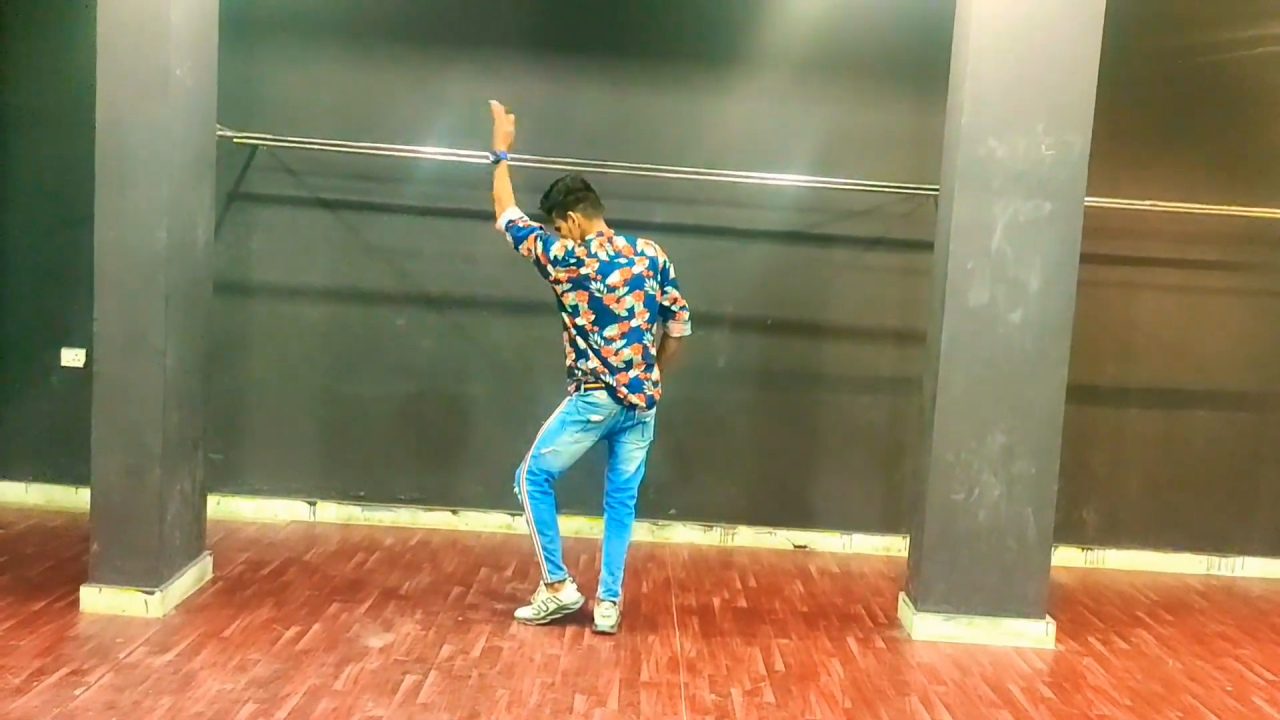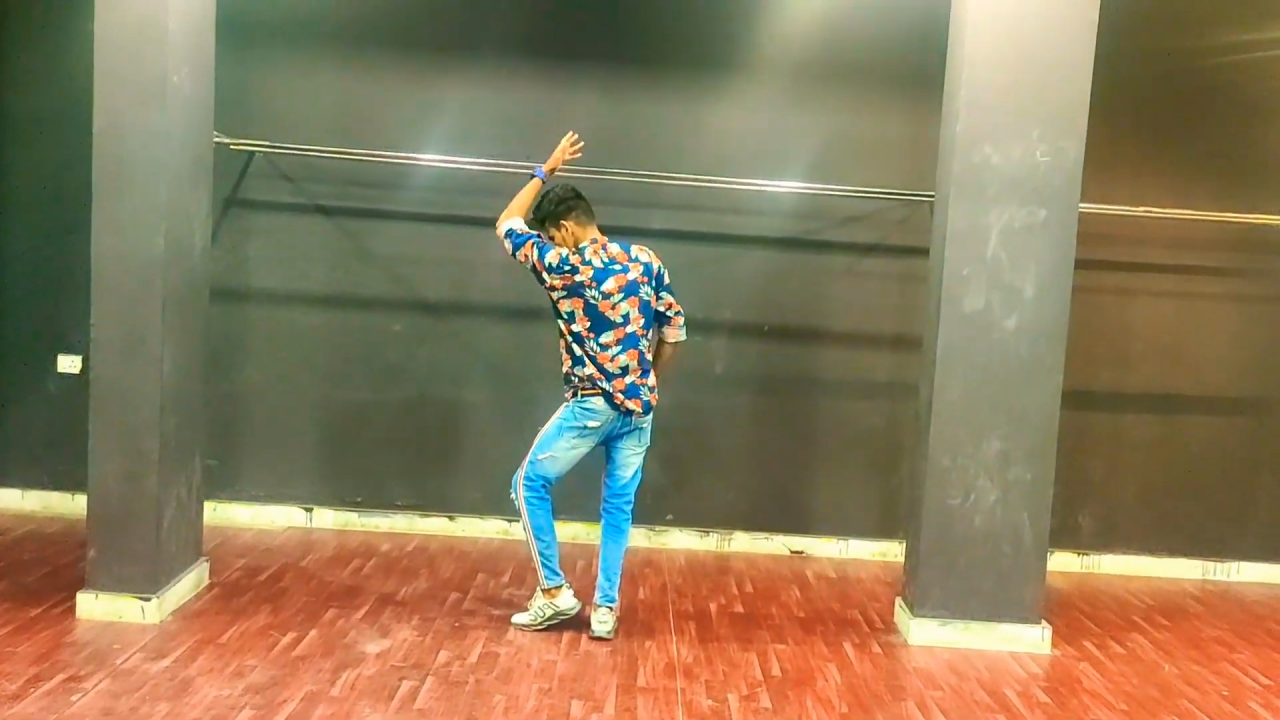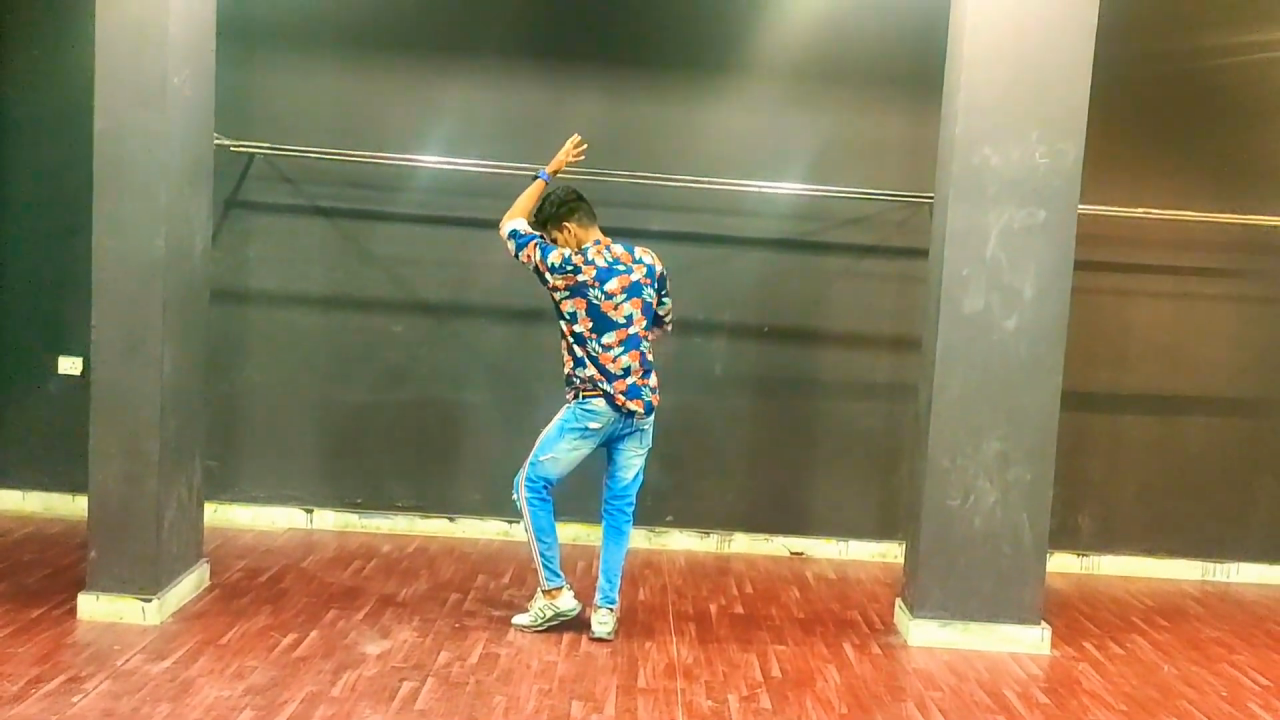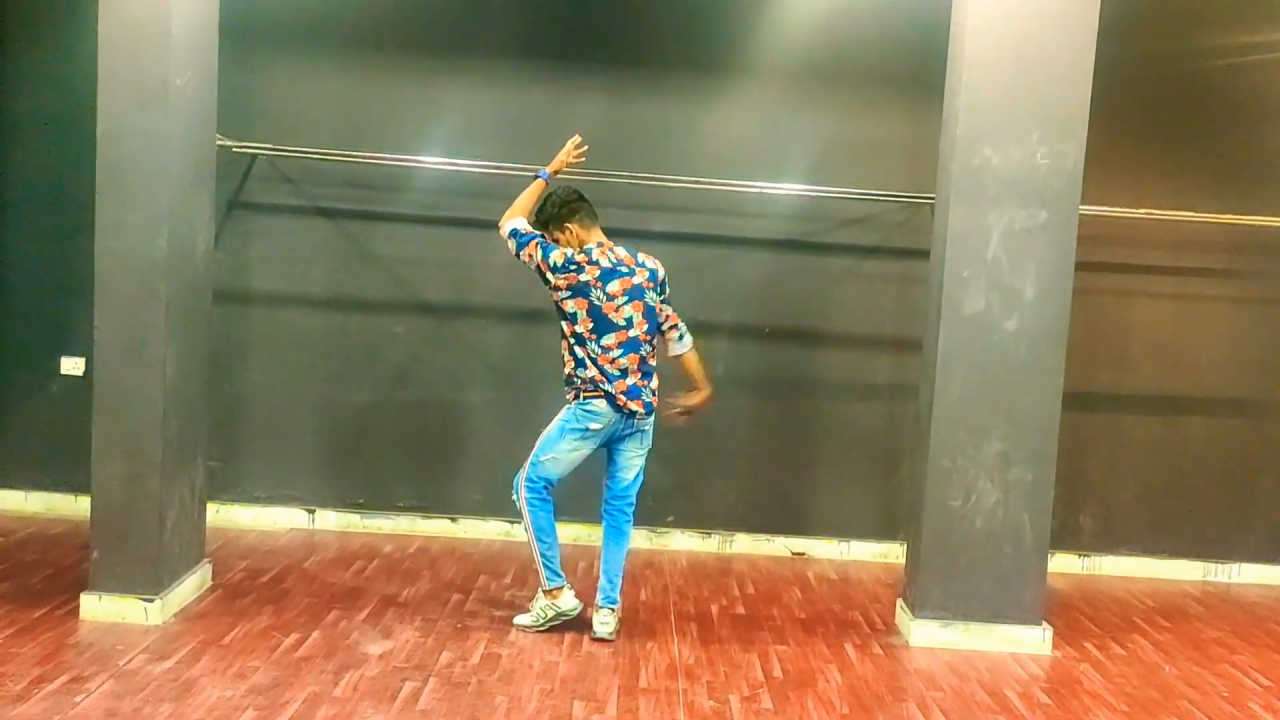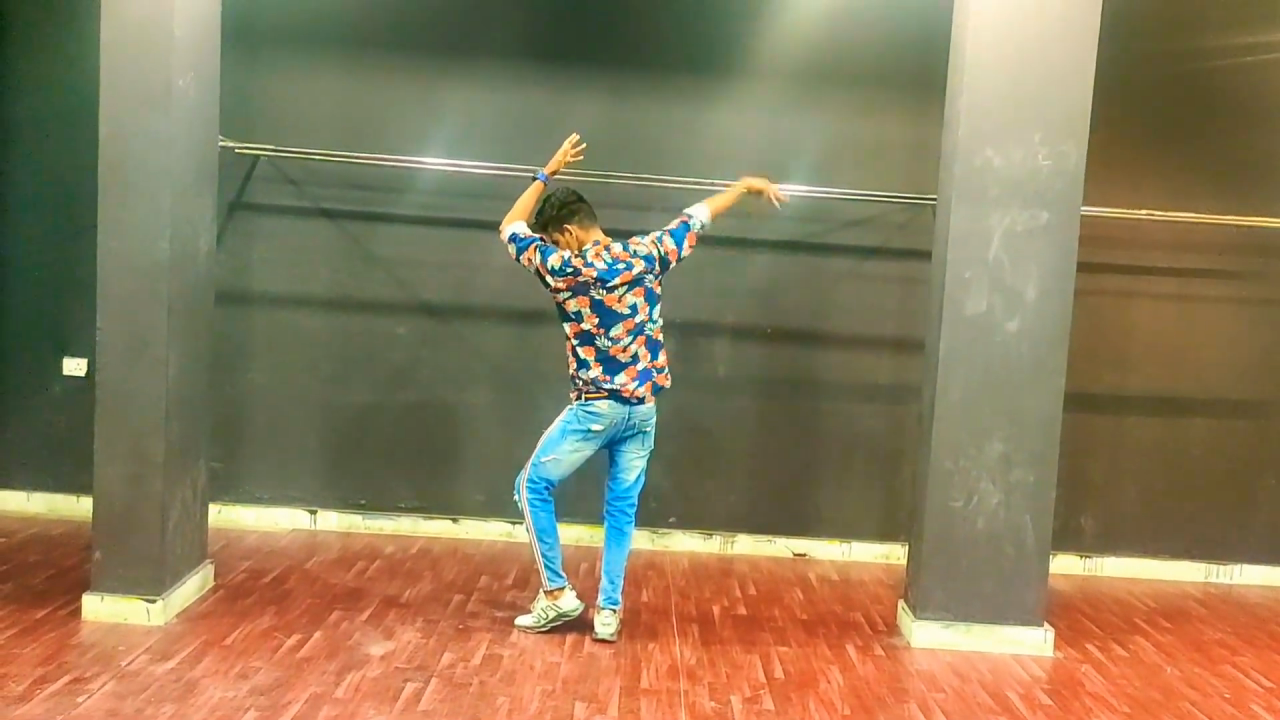
dt=0.5s
person 1, frame 1
left shoulder: (566, 258)
right shoulder: (651, 254)
left elbow: (506, 217)
right elbow: (678, 324)
left wrist: (501, 152)
left hip: (595, 399)
right hip: (643, 401)
left knee: (534, 477)
right knee: (622, 499)
left ankle: (558, 587)
right ankle: (609, 603)
person 1, frame 2
left shoulder: (562, 266)
right shoulder: (646, 260)
left elbow: (508, 225)
right elbow: (673, 331)
left wrist: (546, 170)
left hip: (591, 405)
right hip: (640, 407)
left knee: (530, 483)
right knee: (619, 506)
left ankle: (555, 592)
right ankle: (605, 609)
person 1, frame 3
left shoulder: (564, 266)
right shoulder: (647, 263)
left elbow: (511, 225)
left wrist: (549, 172)
left hip: (592, 406)
right hip: (641, 407)
left knee: (532, 485)
right knee: (620, 506)
left ankle: (555, 594)
right ankle: (606, 610)
person 1, frame 4
left shoulder: (565, 266)
right shoulder: (649, 267)
left elbow: (512, 225)
right elbow: (674, 334)
left wrist: (549, 172)
right wrist: (700, 387)
left hip: (592, 407)
right hip: (641, 409)
left knee: (531, 486)
right knee: (620, 507)
left ankle: (556, 594)
right ankle: (608, 610)
person 1, frame 5
left shoulder: (563, 268)
right shoulder: (647, 254)
left elbow: (511, 228)
right elbow: (697, 215)
left wrist: (548, 172)
right wrist: (746, 183)
left hip: (596, 408)
right hip: (642, 408)
left knee: (533, 485)
right knee: (622, 508)
left ankle: (557, 594)
right ankle: (609, 611)
